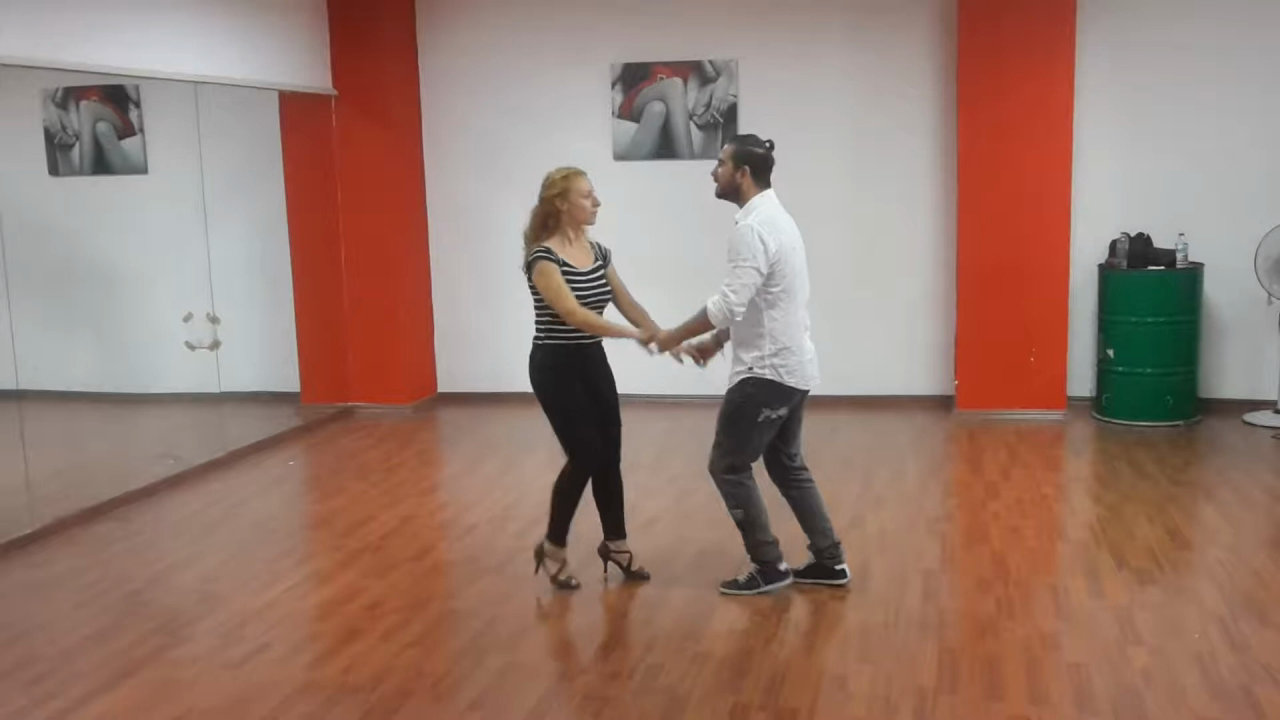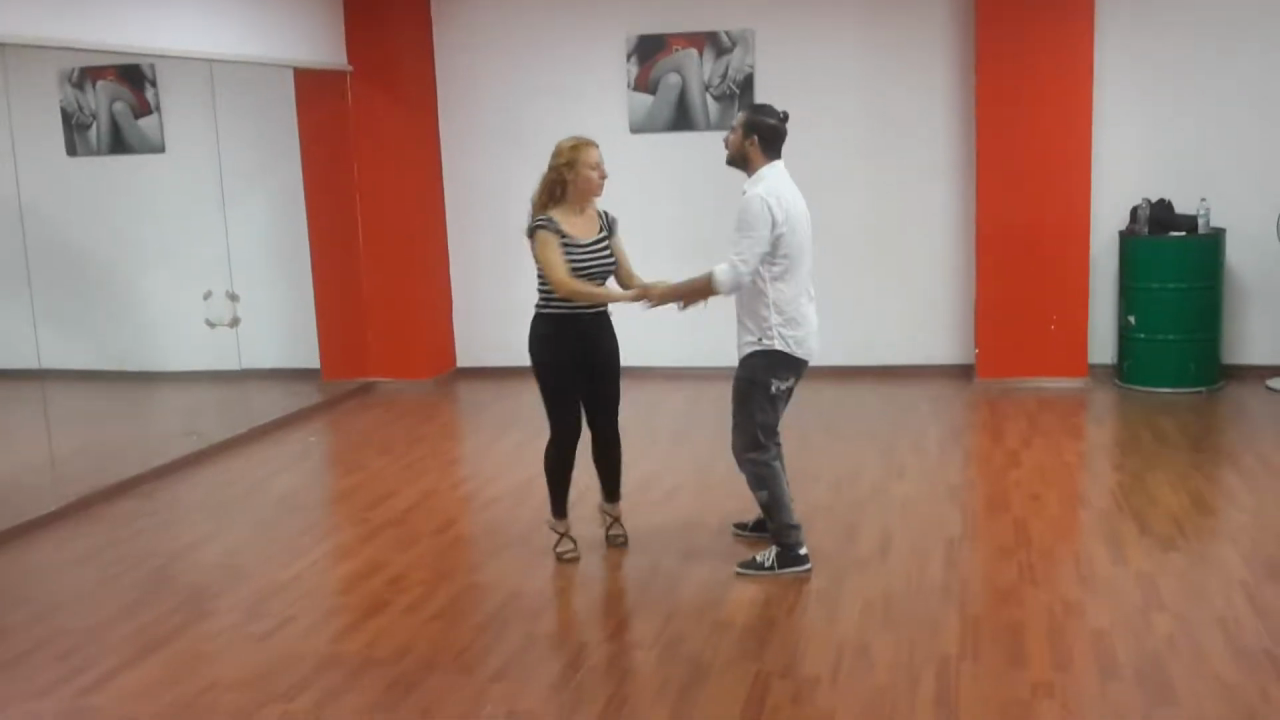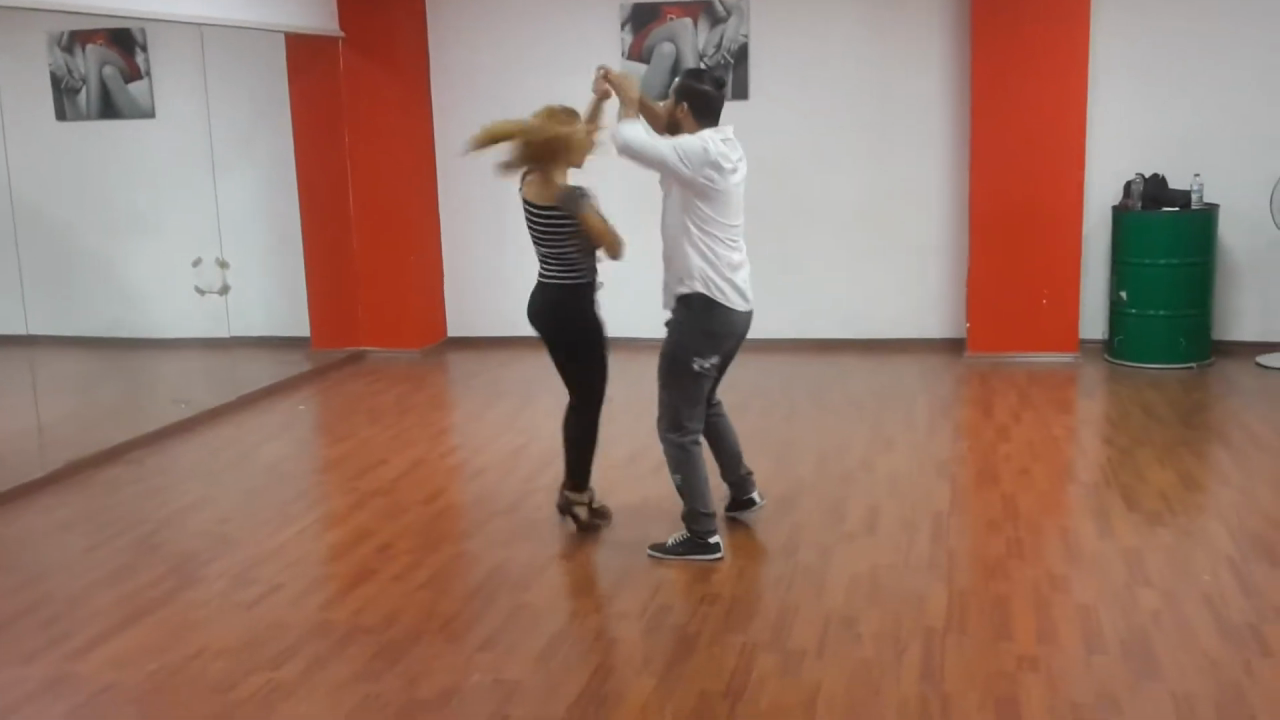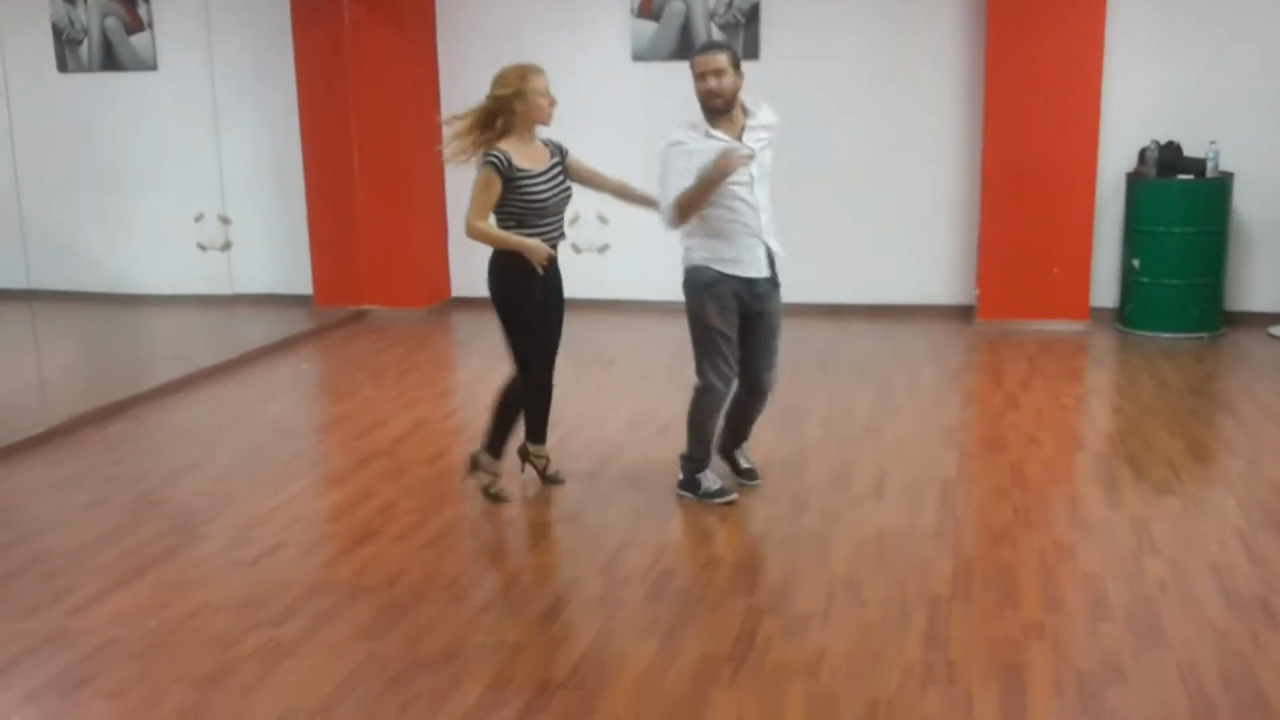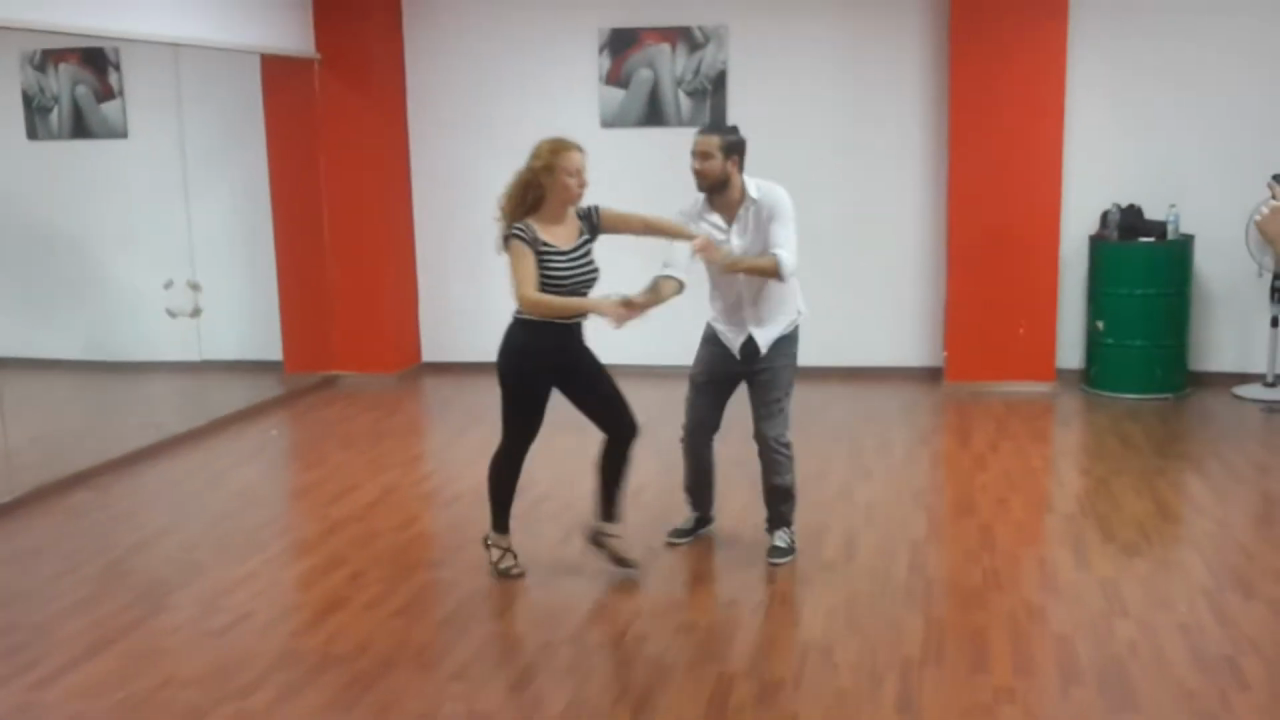
dt=1s
person 1, frame 1
left shoulder: (753, 227)
right shoulder: (774, 217)
left elbow: (730, 304)
left wrist: (675, 337)
right wrist: (716, 342)
left hip: (768, 372)
right hip: (791, 367)
left knee: (729, 466)
right knee: (787, 466)
left ankle: (769, 566)
right ankle: (830, 561)
person 1, frame 2
left shoulder: (761, 197)
right shoulder: (779, 189)
left elbow: (736, 273)
left wrist: (675, 290)
right wrist: (701, 289)
left hip: (774, 341)
right hip: (786, 336)
left knee: (752, 446)
right knee: (761, 436)
left ankle: (791, 549)
right ankle: (776, 519)
person 1, frame 3
left shoulder: (700, 154)
right shoulder: (720, 142)
left elbow: (630, 139)
right elbow: (666, 128)
left wrist: (627, 93)
right wrist: (633, 95)
left hip: (703, 309)
right hip: (733, 305)
left knee: (678, 425)
right knee: (704, 403)
left ankle: (703, 535)
right ankle: (742, 490)
person 1, frame 4
left shoulder: (765, 117)
right shoulder: (684, 143)
right elbow: (675, 215)
right wrist: (712, 179)
left hip: (762, 271)
right hip: (712, 275)
left knee: (760, 378)
right knee: (716, 380)
left ankle: (733, 446)
right ankle: (694, 472)
person 1, frame 5
left shoulder: (773, 199)
right shoulder: (692, 217)
left elbow: (784, 264)
right elbow: (675, 272)
left wrist: (732, 262)
right wrist: (646, 298)
left hip: (775, 335)
right hip: (723, 335)
left knee: (772, 437)
right knee: (696, 431)
left ankle: (781, 527)
right ankle: (700, 512)
person 2, frame 1
left shoulder: (597, 252)
right shoulder: (543, 256)
left elbow: (626, 303)
right elbow: (574, 315)
right wrist: (634, 334)
left hip: (590, 362)
right hip: (554, 365)
left knee: (608, 455)
right knee: (583, 457)
left ankle: (615, 544)
right ankle: (552, 548)
person 2, frame 2
left shoulder: (605, 222)
right shoulder: (545, 225)
left elbow: (627, 276)
right elbow: (564, 285)
right wrist: (619, 296)
left hip: (597, 334)
right hip: (554, 336)
left knee: (605, 425)
right knee: (565, 431)
left ankle: (612, 508)
right ankle: (560, 524)
person 2, frame 3
left shoulder: (532, 182)
right shoulder: (573, 198)
left elbow: (574, 142)
right elbow: (615, 250)
left wrist: (597, 103)
left hip: (550, 303)
right hip: (573, 309)
left knee: (586, 397)
right knee: (588, 398)
left ankle: (577, 490)
right ankle: (576, 495)
person 2, frame 4
left shoulder: (553, 152)
right shoulder: (498, 160)
left elbow: (604, 183)
right elbow: (474, 225)
left wrist: (659, 204)
right wrist: (523, 243)
left hip: (544, 272)
right hip: (513, 276)
left knee: (539, 366)
right knee: (532, 370)
left ankle: (535, 447)
right ankle: (487, 459)
person 2, frame 5
left shoulder: (587, 220)
right shoulder: (523, 234)
left elbow: (645, 223)
right elbow: (528, 301)
left wrist: (695, 237)
right wrist: (595, 305)
left hip: (571, 347)
right hip: (528, 351)
left knee: (623, 429)
right knee: (516, 444)
left ankle: (605, 527)
right ankle: (499, 538)
